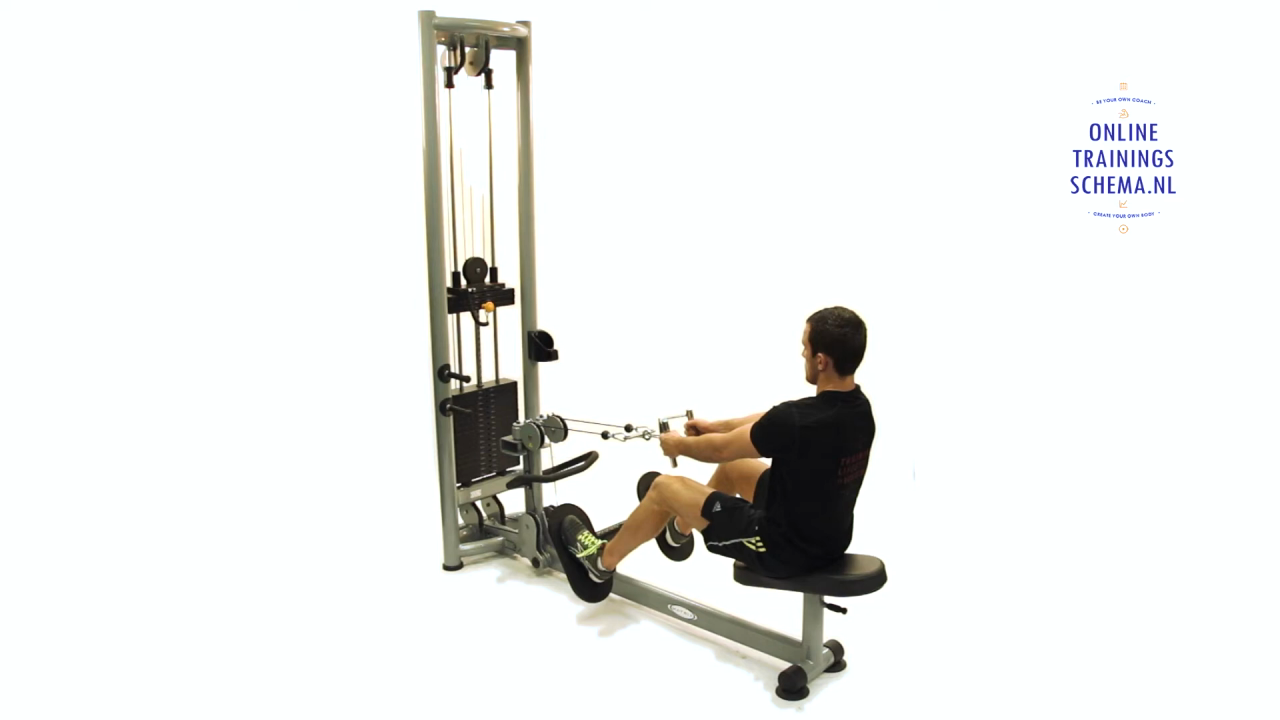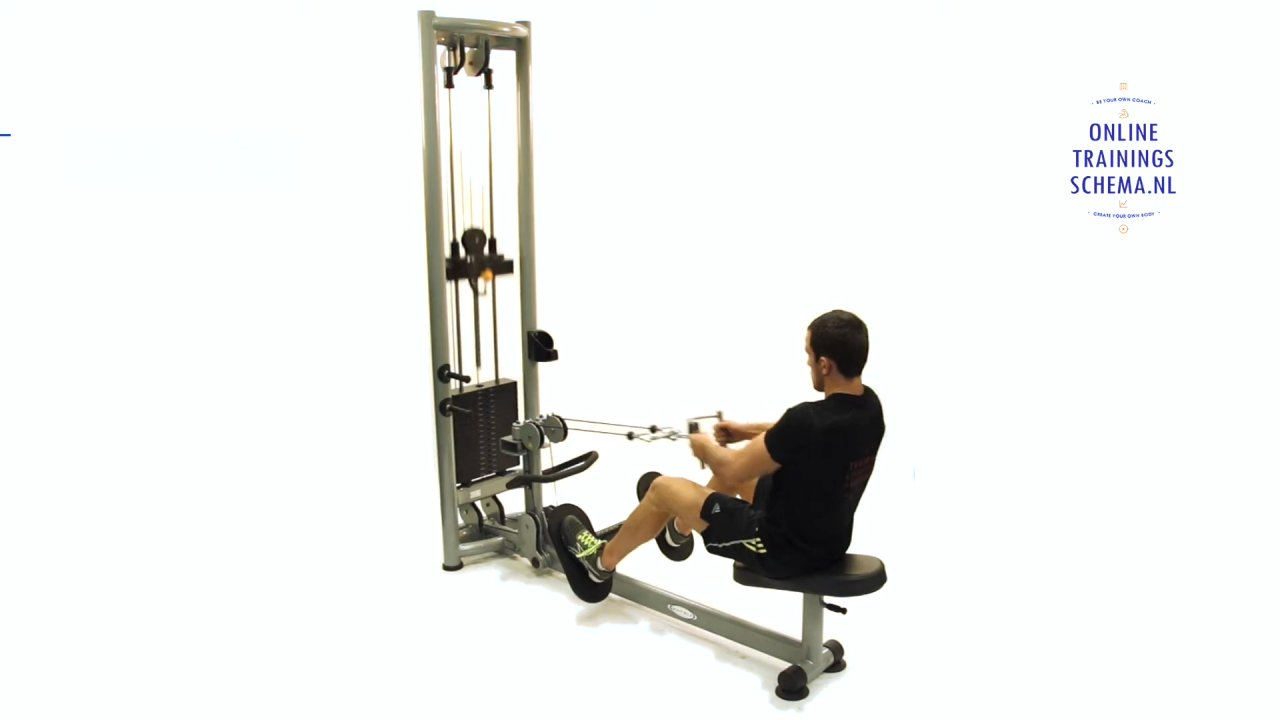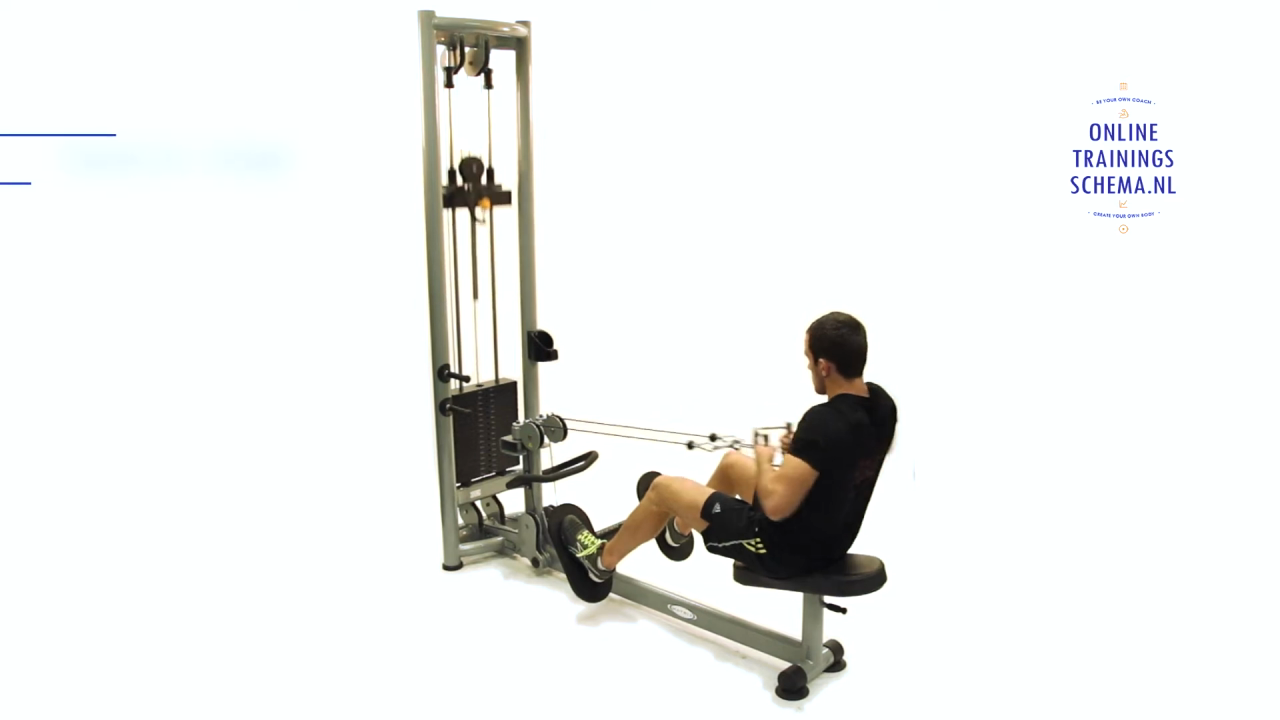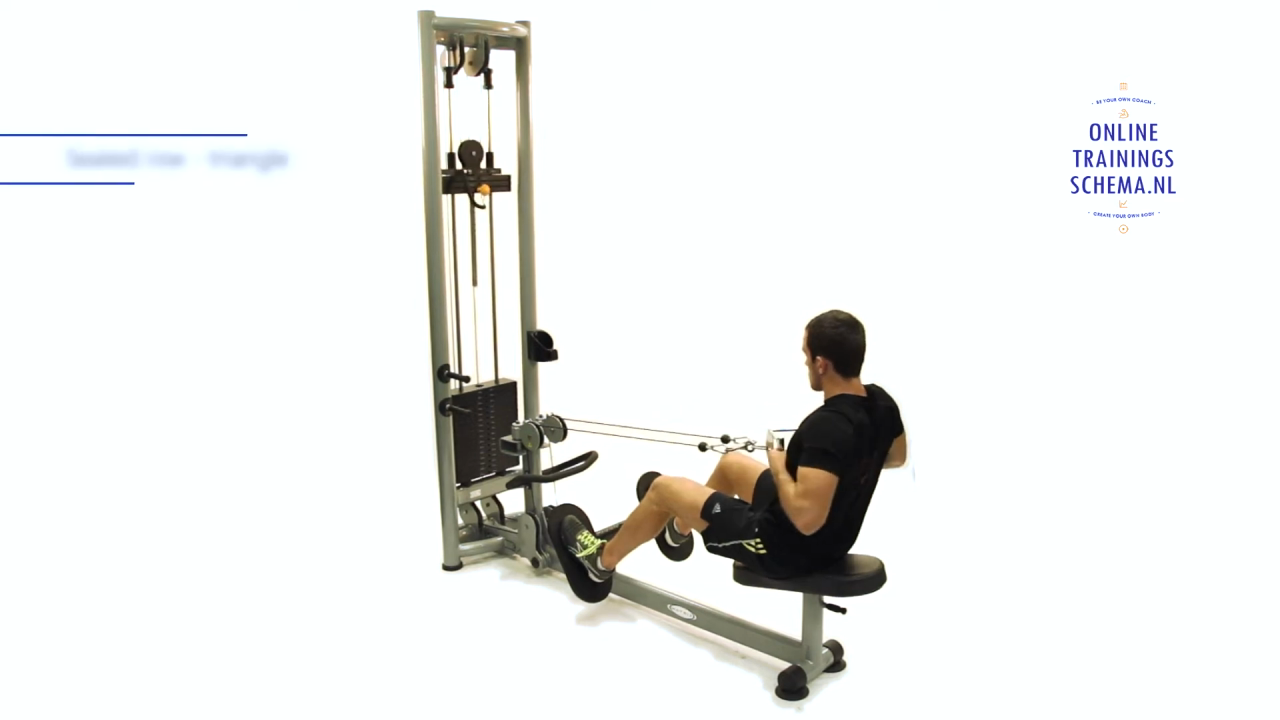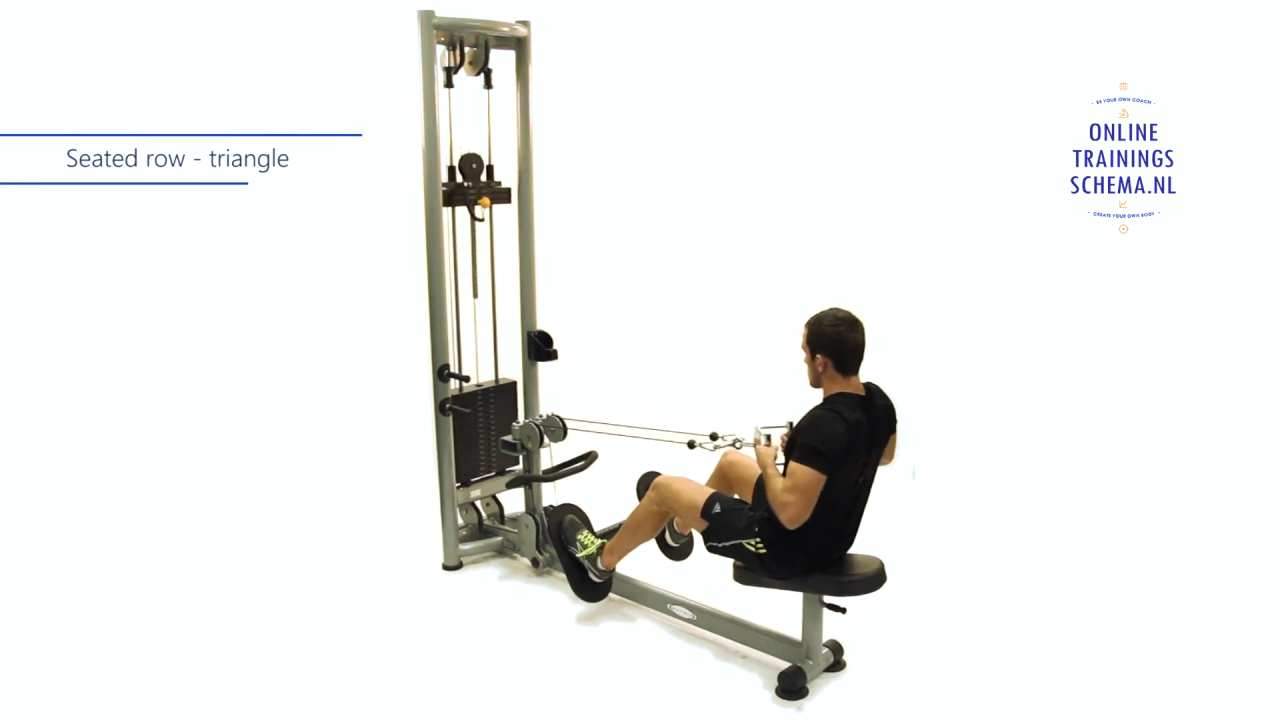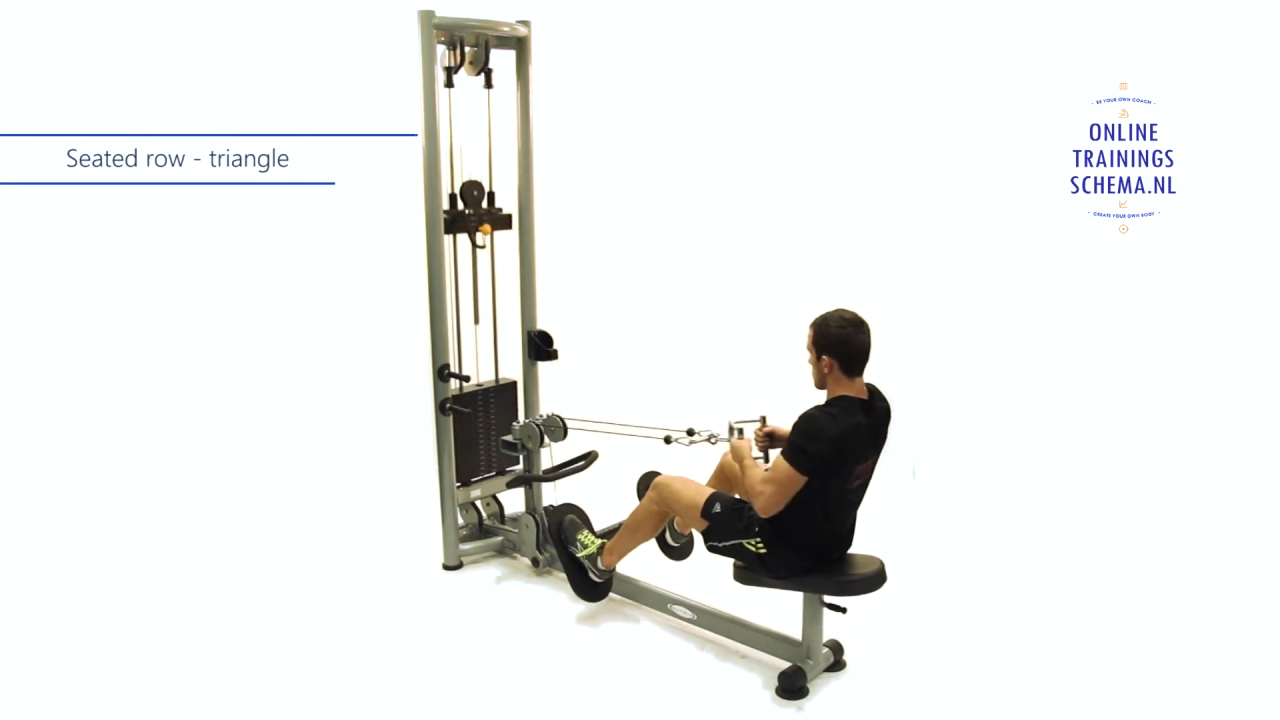
dt=0.3s
person 1, frame 1
left shoulder: (800, 419)
right shoulder: (856, 403)
left elbow: (720, 449)
left wrist: (680, 444)
right wrist: (714, 425)
left hip: (783, 548)
right hip: (829, 539)
left knee: (664, 487)
right knee: (733, 467)
left ankle: (603, 560)
right ankle: (681, 527)
person 1, frame 2
left shoulder: (812, 420)
right shoulder: (867, 405)
left elbow: (731, 469)
left wrist: (704, 447)
right wrist: (747, 430)
left hip: (784, 549)
right hip: (828, 539)
left knee: (663, 488)
right knee: (735, 465)
left ankle: (603, 560)
right ankle: (680, 528)
person 1, frame 3
left shoulder: (824, 421)
right shoulder: (881, 403)
left elbow: (774, 503)
left wrist: (763, 462)
left hip: (785, 548)
right hip: (831, 540)
left knee: (664, 487)
right knee: (732, 463)
left ankle: (603, 560)
right ankle: (679, 529)
person 1, frame 4
left shoulder: (826, 425)
right shoulder: (882, 404)
left elbow: (807, 518)
right elbow: (897, 457)
left wrist: (779, 468)
left hip: (786, 549)
right hip: (832, 541)
left knee: (663, 487)
right knee: (731, 462)
left ankle: (604, 559)
right ankle: (678, 527)
person 1, frame 5
left shoulder: (823, 422)
right shoulder: (879, 402)
left elbow: (791, 512)
right elbow: (886, 455)
left wrist: (768, 463)
left hip: (786, 548)
right hip: (830, 539)
left knee: (663, 487)
right knee: (731, 461)
left ankle: (603, 559)
right ankle: (679, 528)
person 1, frame 6
left shoulder: (820, 423)
right shoulder: (876, 405)
left elbow: (764, 501)
left wrist: (745, 456)
right wrist: (790, 440)
left hip: (785, 548)
right hip: (829, 539)
left knee: (663, 487)
right knee: (728, 464)
left ankle: (603, 560)
right ankle: (679, 527)
